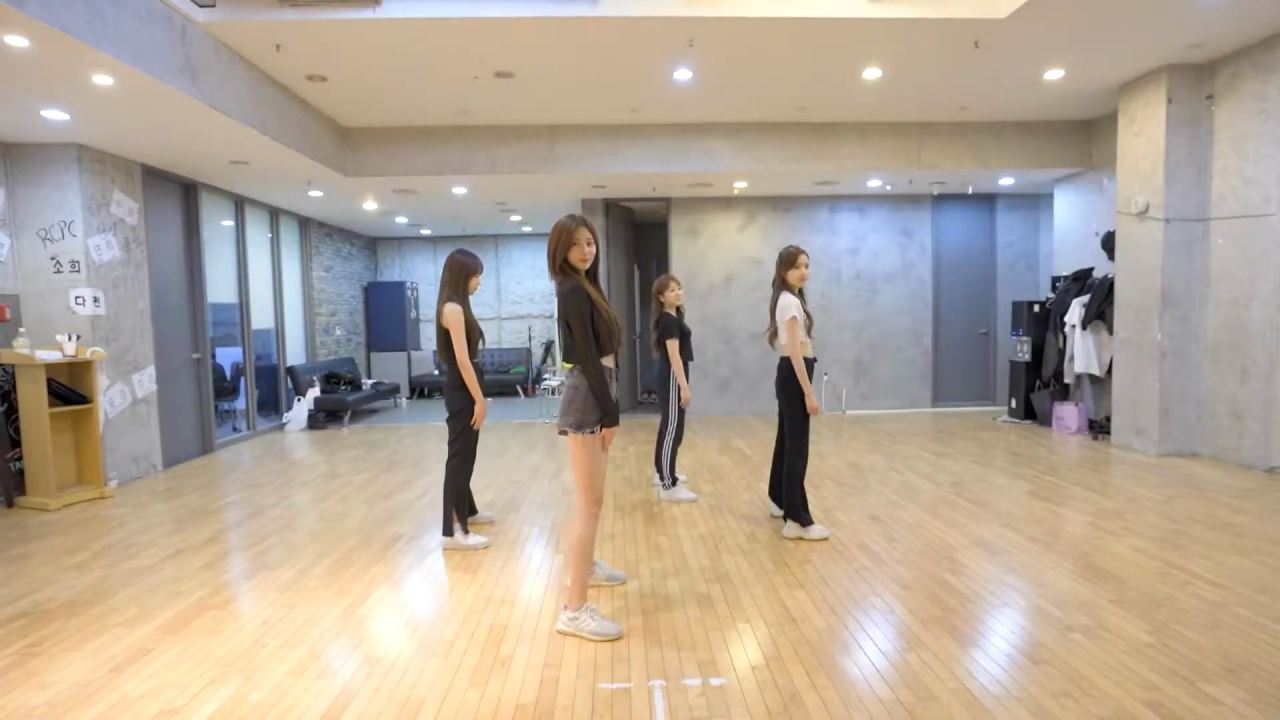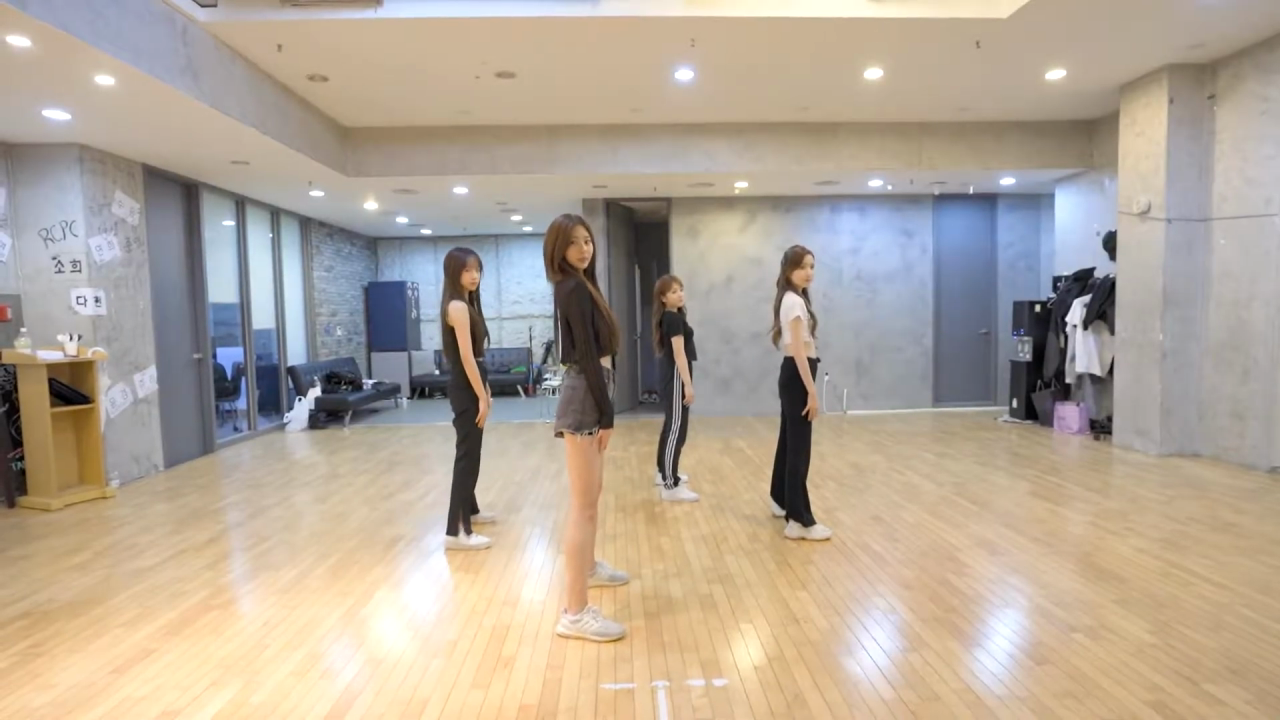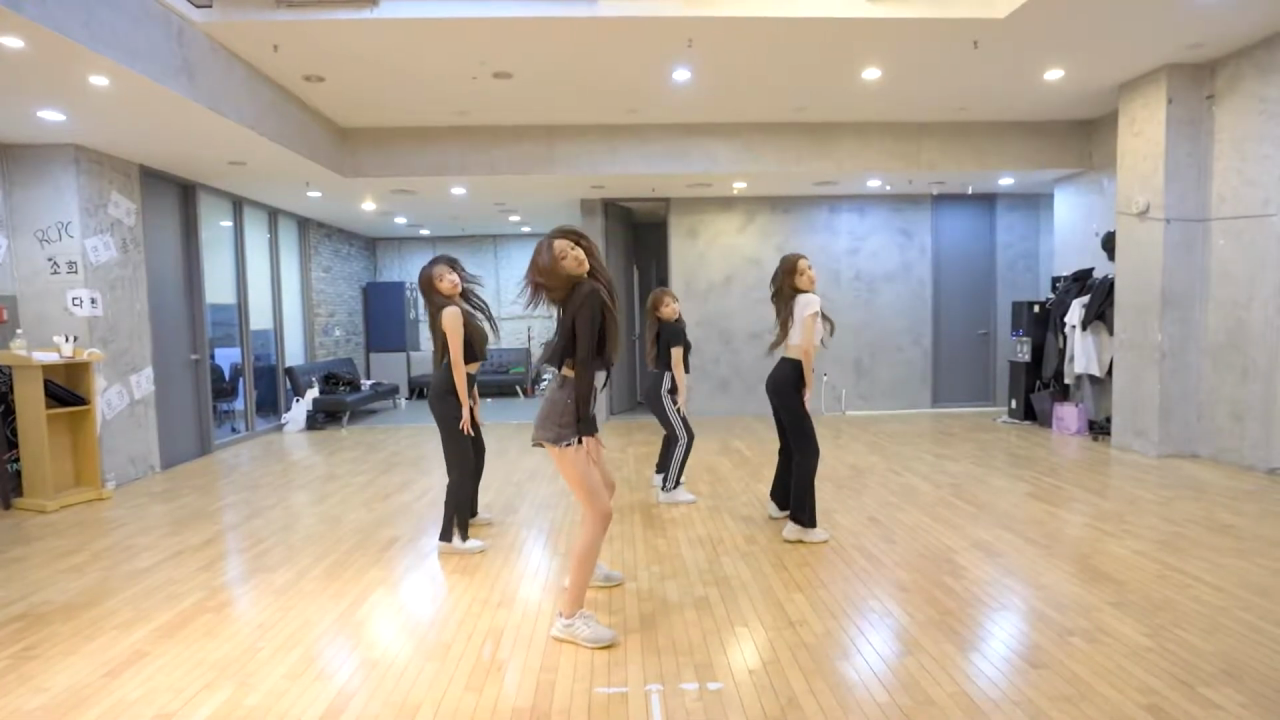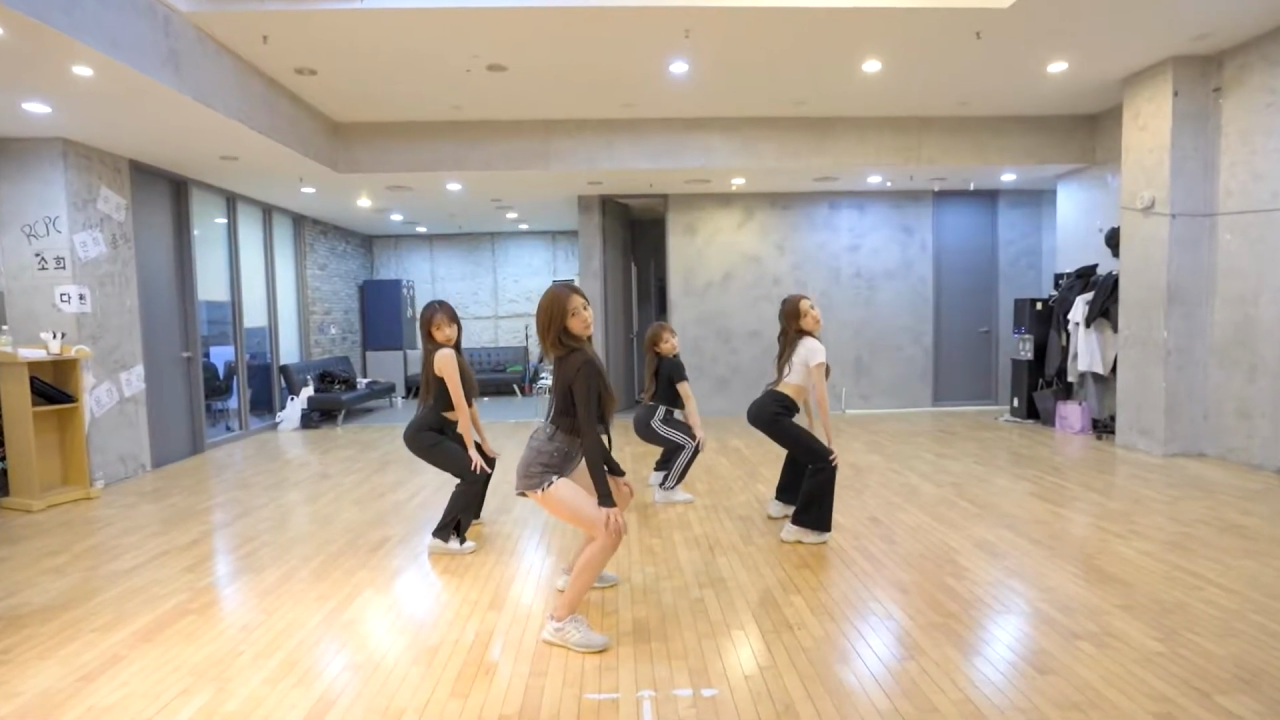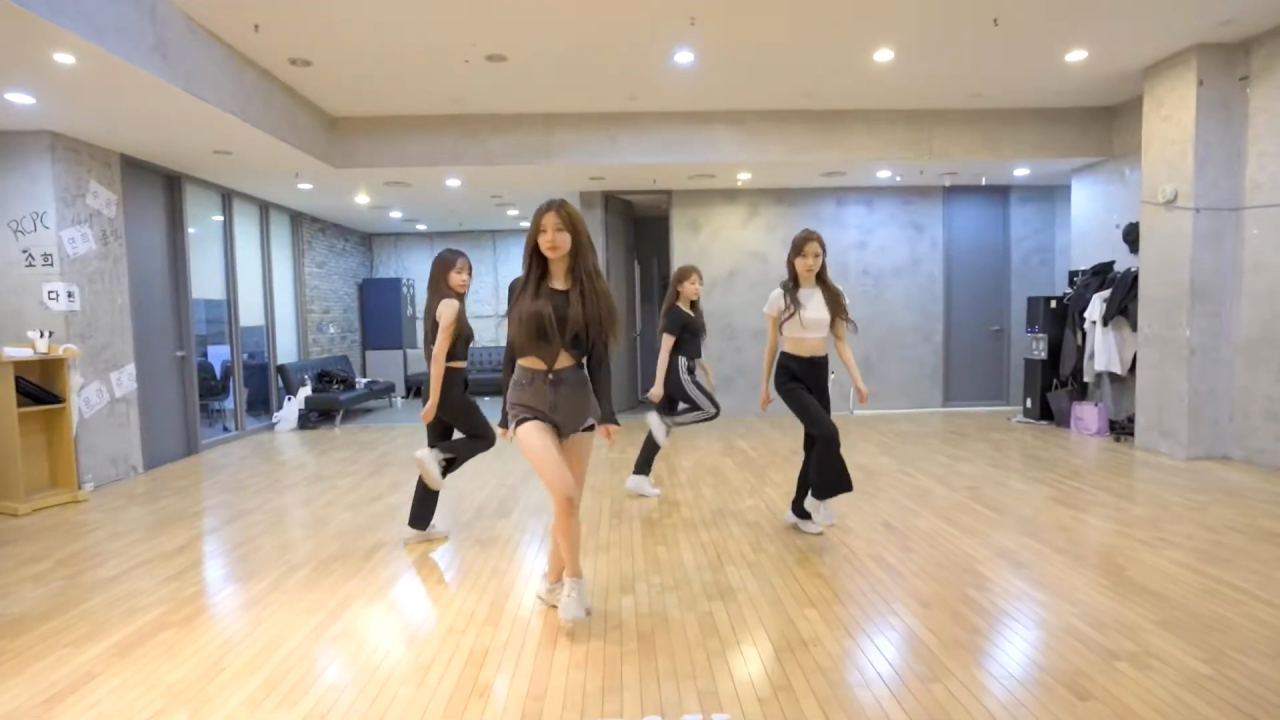
dt=1s
person 1, frame 1
left shoulder: (585, 287)
right shoulder: (573, 290)
right elbow: (587, 356)
left wrist: (610, 410)
right wrist: (608, 413)
left hip: (597, 395)
right hip: (586, 399)
left knee: (595, 493)
right knee: (589, 500)
left ankle: (587, 565)
right ankle: (575, 609)
person 1, frame 2
left shoulder: (578, 285)
right shoulder: (574, 288)
right elbow: (587, 356)
left wrist: (603, 411)
right wrist: (605, 415)
left hip: (589, 395)
right hip: (583, 399)
left knee: (593, 493)
right knee: (583, 504)
left ankle: (588, 566)
right ankle: (575, 613)
person 1, frame 3
left shoulder: (582, 292)
right shoulder: (589, 292)
right elbow: (584, 362)
left wrist: (587, 423)
right wrist: (587, 426)
left hip: (571, 408)
right hip: (564, 414)
left knee: (606, 487)
right knee: (598, 511)
left ankle: (584, 568)
right ankle: (569, 617)
person 1, frame 4
left shoulder: (571, 356)
right shoulder: (583, 362)
left elbow: (585, 429)
right elbow: (589, 431)
left wrist: (614, 471)
right wrist: (603, 498)
left hip: (559, 457)
right hip: (545, 466)
left knee: (622, 495)
right knee: (610, 527)
left ankle: (575, 573)
right ankle: (561, 621)
person 1, frame 5
left shoulder: (591, 289)
right shoulder: (522, 288)
left elbow: (598, 355)
right elbow: (512, 351)
left wrist: (607, 412)
right wrist: (504, 414)
left hip: (575, 395)
right hip: (528, 397)
left knee: (570, 498)
right knee: (564, 491)
left ankle: (555, 581)
right ankle: (573, 576)
person 2, frame 1
left shoulder: (459, 307)
right shoulder: (453, 308)
right elbow: (462, 359)
left wrist: (478, 397)
right wrist: (479, 400)
left hip: (466, 389)
right hip: (461, 391)
left knee: (466, 454)
right knee: (459, 456)
left ankle: (466, 510)
right ankle: (453, 531)
person 2, frame 2
left shoulder: (466, 303)
right shoulder: (458, 306)
right elbow: (466, 357)
left wrist: (485, 392)
right wrist: (481, 397)
left hip: (471, 386)
right hip: (466, 389)
left knee: (471, 453)
right knee: (467, 456)
left ankle: (469, 510)
right ankle: (456, 531)
person 2, frame 3
left shoulder: (463, 308)
right shoulder: (451, 311)
right elbow: (456, 362)
left wrist: (474, 401)
right wrist: (465, 405)
left hip: (461, 391)
right hip: (447, 394)
left knee: (476, 454)
right knee: (462, 462)
left ankle: (468, 512)
right ankle: (451, 536)
person 2, frame 4
left shoulder: (454, 353)
right shoulder: (445, 354)
left elbow: (468, 403)
right elbow: (460, 406)
left wrist: (483, 441)
right wrist: (471, 448)
left hip: (439, 429)
right hip: (423, 434)
left knee: (487, 461)
right knee: (474, 473)
left ankle: (467, 514)
right ankle: (443, 537)
person 2, frame 5
left shoulder: (441, 304)
right shoulder: (451, 304)
right elbow: (439, 355)
left wrist: (432, 398)
right wrist: (433, 400)
left hip: (447, 385)
right hip: (450, 386)
left knee: (446, 453)
right knee: (484, 435)
left ankle: (420, 524)
right ankle: (433, 454)
person 3, frame 1
left shoulder: (789, 299)
right shoulder: (791, 301)
right elbow: (795, 351)
left wrist: (805, 388)
right wrist: (809, 392)
left hip: (790, 376)
right hip: (794, 377)
left knee: (787, 441)
right knee: (797, 447)
left ankle: (780, 500)
right ankle: (797, 521)
person 3, frame 2
left shoulder: (792, 299)
right shoulder: (795, 301)
right elbow: (798, 351)
left wrist: (808, 387)
right wrist: (812, 392)
left hip: (793, 376)
right hip: (797, 377)
left knee: (789, 442)
right knee: (799, 447)
left ankle: (782, 501)
right ankle: (799, 521)
person 3, frame 3
left shoulder: (789, 303)
right shoulder: (810, 300)
right elbow: (806, 348)
left wrist: (804, 383)
right wrist: (809, 385)
left hip: (779, 378)
right hip: (789, 380)
left knee: (791, 444)
right knee: (807, 450)
left ankle: (780, 502)
right ankle: (799, 523)
person 3, frame 4
left shoulder: (796, 343)
right shoulder: (814, 347)
right elbow: (821, 396)
left wrist: (810, 424)
right wrist: (830, 440)
left hip: (763, 408)
right hip: (772, 413)
left knee: (803, 446)
right knee: (824, 459)
left ankle: (784, 501)
right ankle: (803, 526)
person 3, frame 5
left shoulder: (831, 296)
right shoulder: (781, 296)
left elbow: (841, 342)
right elbow: (771, 345)
left wrist: (858, 380)
right wrist: (764, 386)
left hip: (819, 372)
right hip: (789, 374)
left knee: (819, 442)
right knee: (824, 432)
left ankle: (802, 510)
right ankle: (819, 496)
person 4, frame 1
left shoulder: (674, 317)
right shoulder: (669, 321)
right elbow: (674, 356)
left wrist: (683, 384)
right wrist: (684, 387)
left hip: (672, 377)
right hip: (673, 378)
left knee: (668, 426)
right knee: (673, 430)
left ankle: (662, 472)
right ankle: (668, 487)
person 4, frame 2
left shoulder: (670, 317)
right shoulder: (674, 319)
right elbow: (679, 354)
right wrist: (688, 385)
left hip: (671, 376)
right hip: (676, 377)
left knee: (671, 426)
right knee: (677, 429)
left ankle: (664, 472)
right ankle: (671, 486)
person 4, frame 3
left shoulder: (663, 329)
right shoulder: (675, 329)
right elbow: (677, 364)
left wrist: (679, 391)
right wrist: (683, 394)
left hip: (657, 387)
right hip: (663, 389)
left knee: (674, 431)
right knee: (684, 436)
left ankle: (661, 473)
right ankle: (669, 490)
person 4, frame 4
left shoulder: (663, 363)
right shoulder: (674, 365)
left elbow: (680, 398)
right elbow: (688, 398)
left wrist: (691, 425)
right wrist: (698, 428)
left hip: (648, 417)
right hip: (652, 421)
left knee: (683, 435)
right knee: (693, 443)
left ankle: (659, 473)
right ankle: (666, 490)
person 4, frame 5
left shoulder: (693, 313)
right shoulder: (676, 314)
right elbow: (665, 350)
left wrist: (706, 369)
right wrist: (658, 384)
left hip: (681, 371)
right hip: (676, 372)
left knee: (665, 424)
right knee: (711, 409)
left ankle: (639, 477)
right ankle: (662, 420)
